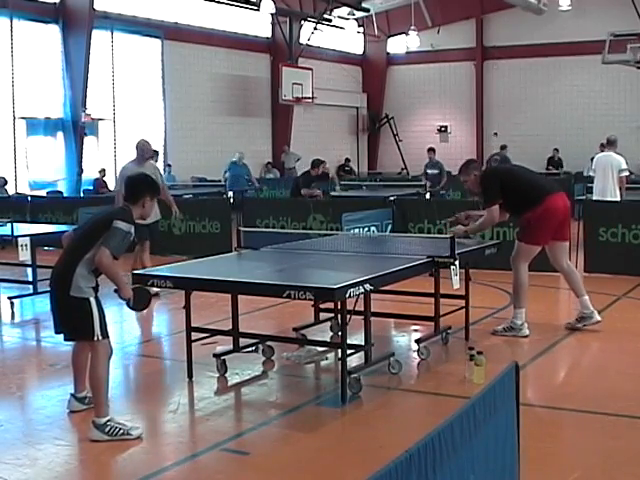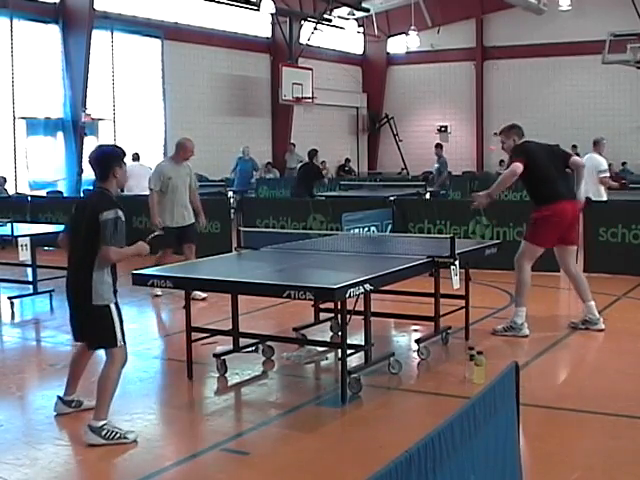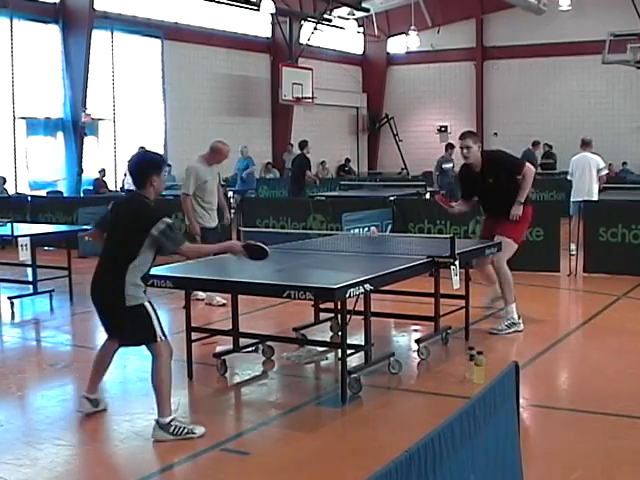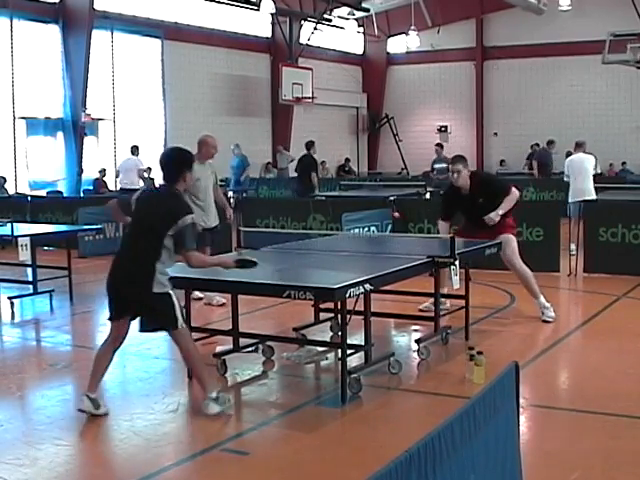
dt=0.7s
person 1, frame 1
left shoulder: (109, 215)
right shoulder: (125, 223)
left elbow: (68, 238)
right elbow: (103, 258)
right wrist: (123, 285)
left hip: (63, 280)
right hip: (78, 286)
left knee: (84, 340)
right knee: (102, 349)
left ankle: (79, 396)
right ankle: (102, 423)
person 1, frame 2
left shoulder: (85, 202)
right shoulder: (111, 208)
left elbow: (64, 240)
right elbow: (110, 255)
right wrist: (136, 249)
left hip: (77, 285)
right hip: (98, 291)
left knee: (88, 344)
right knee: (117, 354)
left ankle: (67, 398)
right ankle: (98, 426)
person 1, frame 3
left shoulder: (118, 204)
right shoulder: (154, 218)
left elbow: (96, 233)
right elbow: (190, 251)
right wrist: (228, 246)
left hip: (100, 286)
right hip: (126, 292)
left knee: (114, 338)
right knee: (162, 351)
left ankle: (89, 397)
right ankle: (165, 421)
person 1, frame 4
left shoulder: (144, 195)
right shoulder: (182, 211)
left elbow: (114, 205)
right elbow: (193, 260)
right wrist: (222, 261)
left hip: (119, 274)
right hip: (152, 282)
left knee: (115, 335)
right knee: (182, 337)
left ankle: (90, 395)
right ankle: (210, 396)
person 2, frame 1
left shoulder: (488, 178)
right shoulder: (500, 174)
left elbow: (492, 219)
right elbow: (501, 214)
left wrist: (467, 231)
right wrist: (475, 215)
left hip: (545, 208)
right hip: (560, 202)
left knee: (519, 262)
right knee: (562, 263)
left ankle: (518, 323)
right ankle: (587, 311)
person 2, frame 2
left shoulder: (521, 150)
right shoulder: (549, 148)
left elbow: (514, 171)
right elbow: (580, 164)
left wrist: (489, 195)
right wrist: (577, 195)
left hip: (551, 210)
right hip: (570, 207)
left knee: (522, 261)
right knee: (569, 266)
left ankle: (519, 323)
right ankle: (593, 317)
person 2, frame 3
left shoulder: (497, 158)
right shoulder: (464, 172)
left elbow: (529, 170)
right elbow: (469, 202)
left wrist: (519, 202)
right wrist: (456, 207)
left hip: (516, 214)
right hip: (493, 217)
left knee: (497, 261)
right knee: (480, 262)
left ankle: (513, 318)
right ankle: (497, 290)
person 2, frame 4
left shoulder: (485, 180)
right shoulder: (450, 194)
left elbow: (514, 193)
right elbow: (444, 221)
left wrist: (498, 213)
right wrist: (444, 237)
left hip: (500, 223)
right hip: (474, 226)
left knee: (514, 262)
left ankle: (543, 304)
right ankle: (441, 299)
person 3, frame 1
left shoulder: (153, 167)
right shoulder: (127, 170)
left elbow: (163, 189)
right elbow: (119, 194)
left wrist: (173, 205)
left hip: (153, 215)
left knee: (141, 247)
right knee: (144, 248)
person 3, frame 2
left shoulder: (188, 167)
right shoulder: (162, 168)
left elbow: (193, 192)
right elbow: (153, 193)
left wrist: (200, 213)
right wrist: (154, 216)
left hip: (188, 219)
right hip: (168, 221)
left knee: (190, 251)
right knee: (166, 253)
person 3, frame 3
left shoulder: (215, 167)
right shoulder: (194, 168)
right elbow: (186, 197)
left wrist: (225, 208)
right wrist: (192, 224)
left hip: (212, 220)
right hip: (200, 222)
left ankle: (196, 289)
right ankle: (209, 293)
person 3, frame 4
left shoulder: (210, 165)
left wrist: (226, 207)
left hip: (212, 219)
right hip: (197, 221)
left knee: (202, 254)
right knee: (204, 254)
left ankle: (194, 289)
right ankle: (208, 294)
